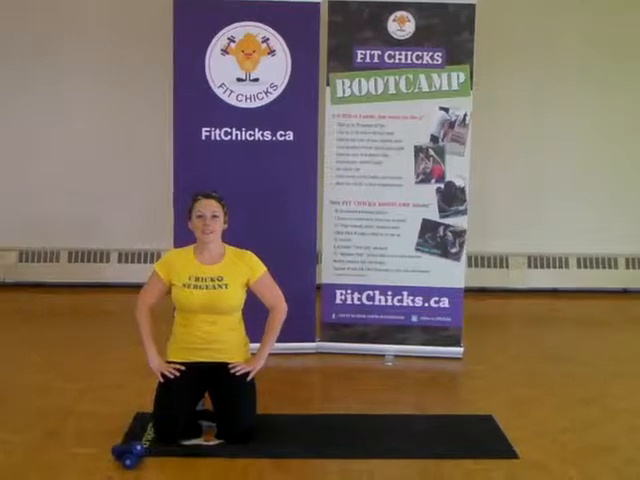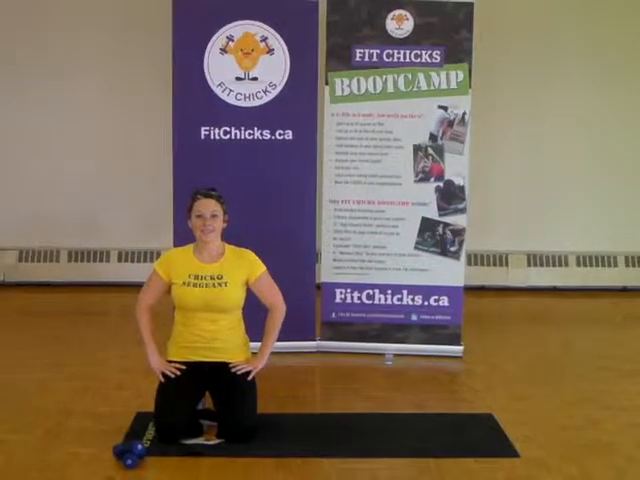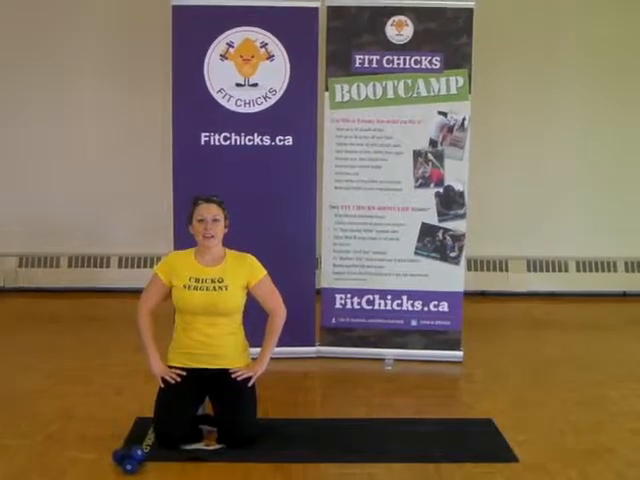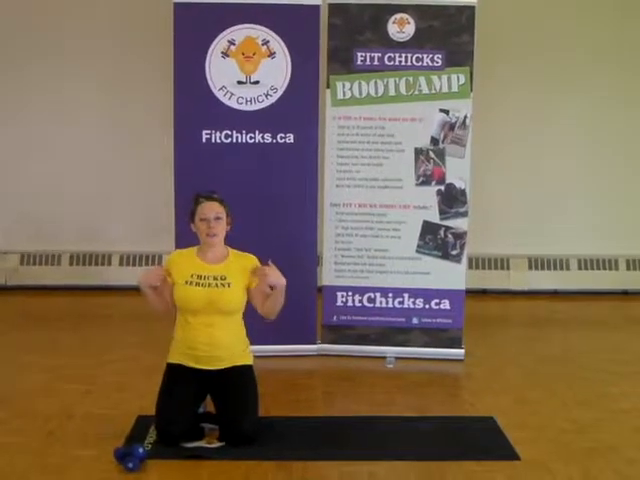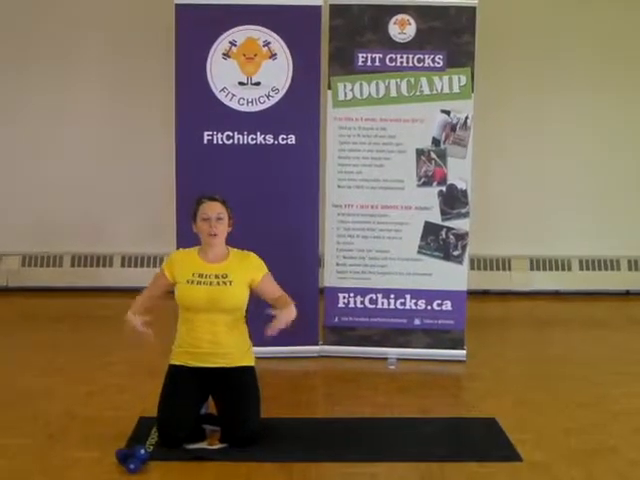
dt=1s
person 1, frame 1
left shoulder: (245, 261)
right shoulder: (173, 260)
left elbow: (279, 306)
right elbow: (143, 305)
left wrist: (261, 356)
right wrist: (152, 355)
left hip: (232, 358)
right hip: (183, 358)
left knee: (239, 433)
right knee: (167, 431)
left ankle: (219, 400)
right ankle: (191, 402)
person 1, frame 2
left shoulder: (245, 259)
right shoulder: (172, 260)
left elbow: (277, 306)
right elbow: (143, 305)
left wrist: (262, 356)
right wrist: (153, 355)
left hip: (232, 358)
right hip: (183, 358)
left knee: (240, 432)
right knee: (168, 431)
left ankle: (218, 407)
right ankle: (193, 406)
person 1, frame 3
left shoulder: (246, 264)
right shoulder: (173, 263)
left elbow: (277, 310)
right elbow: (144, 308)
left wrist: (262, 360)
right wrist: (154, 359)
left hip: (232, 364)
right hip: (183, 364)
left knee: (241, 436)
right knee: (168, 436)
left ankle: (219, 411)
right ankle: (196, 411)
person 1, frame 4
left shoulder: (247, 263)
right shoulder: (177, 261)
left elbow: (268, 312)
right elbow: (167, 308)
left wrist: (279, 285)
right wrist: (146, 286)
left hip: (233, 362)
right hip: (185, 361)
left knee: (242, 434)
right knee: (169, 433)
left ankle: (219, 417)
right ankle: (196, 412)
person 1, frame 5
left shoulder: (248, 261)
right shoulder: (178, 261)
left elbow: (278, 296)
right elbow: (150, 293)
left wrist: (288, 310)
right wrist: (133, 313)
left hip: (234, 362)
right hip: (186, 361)
left knee: (244, 435)
right knee: (170, 435)
left ankle: (219, 418)
right ankle: (198, 411)
